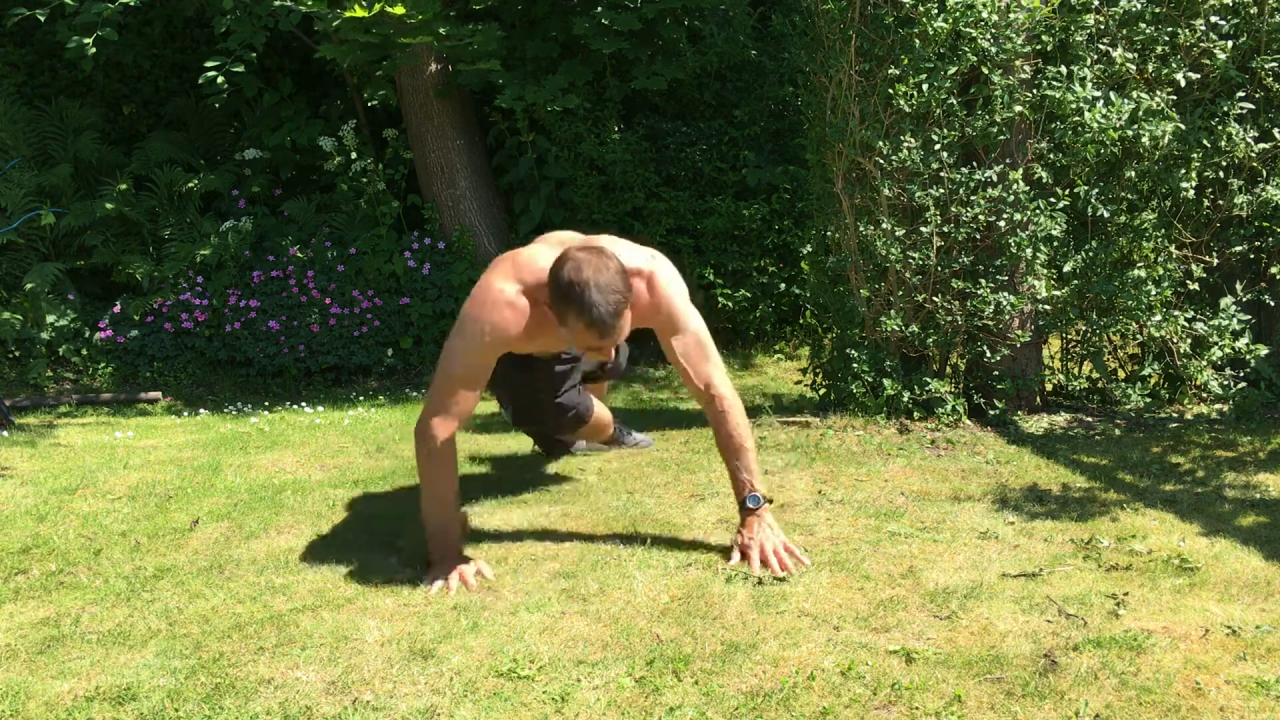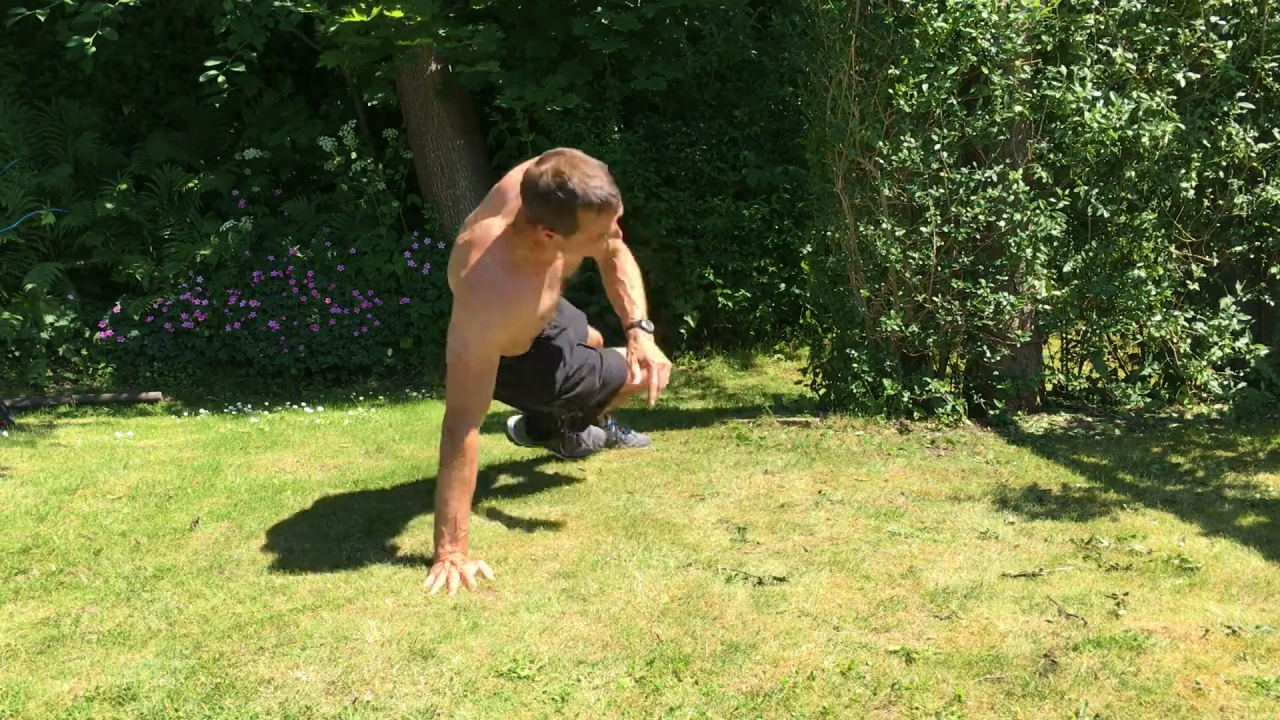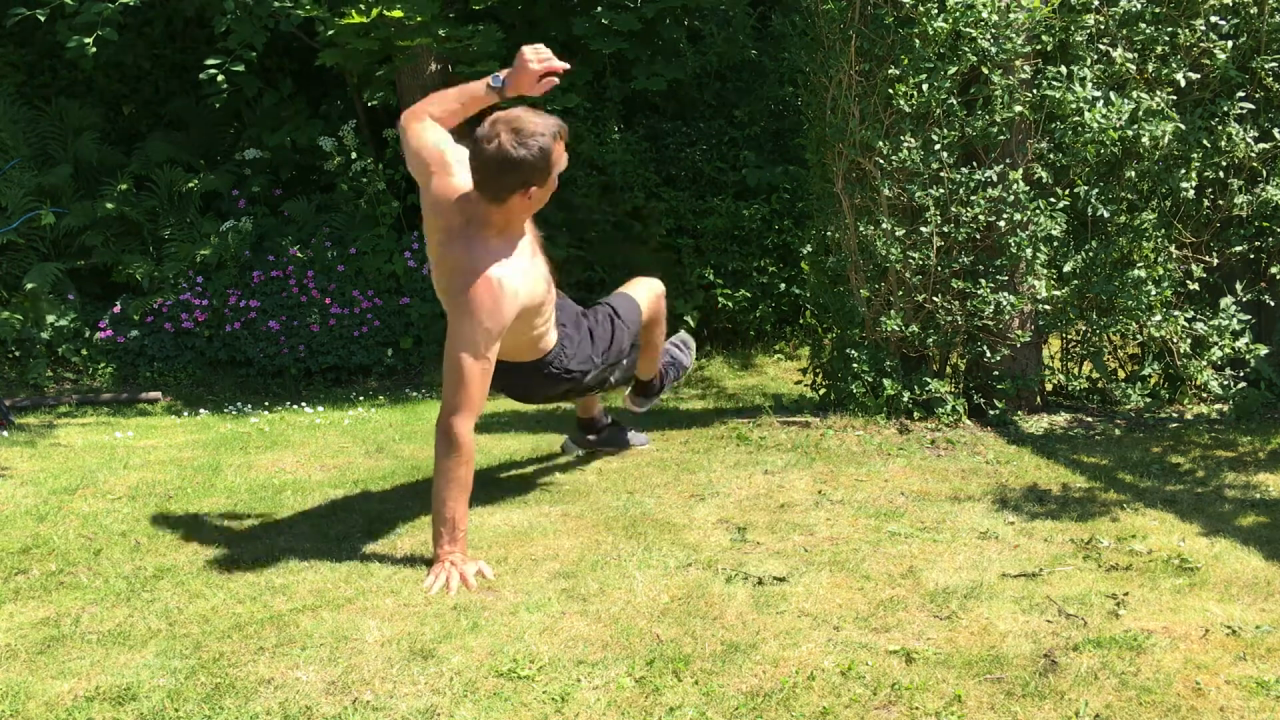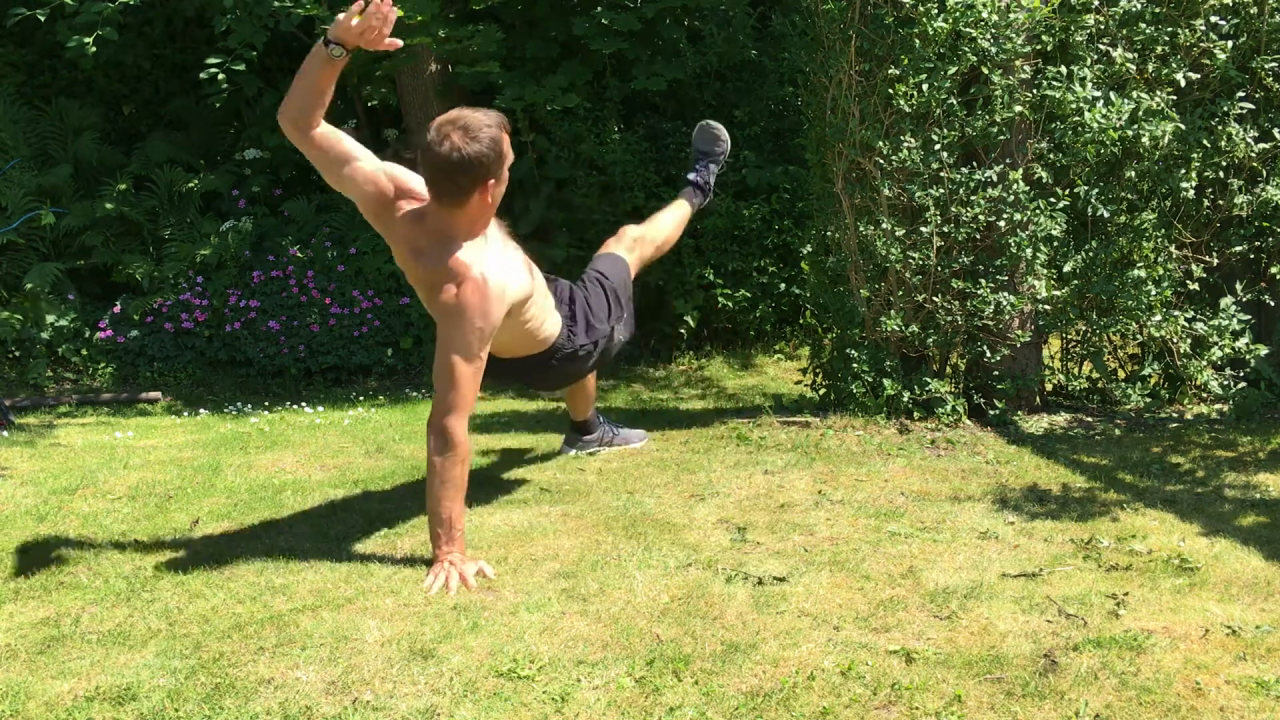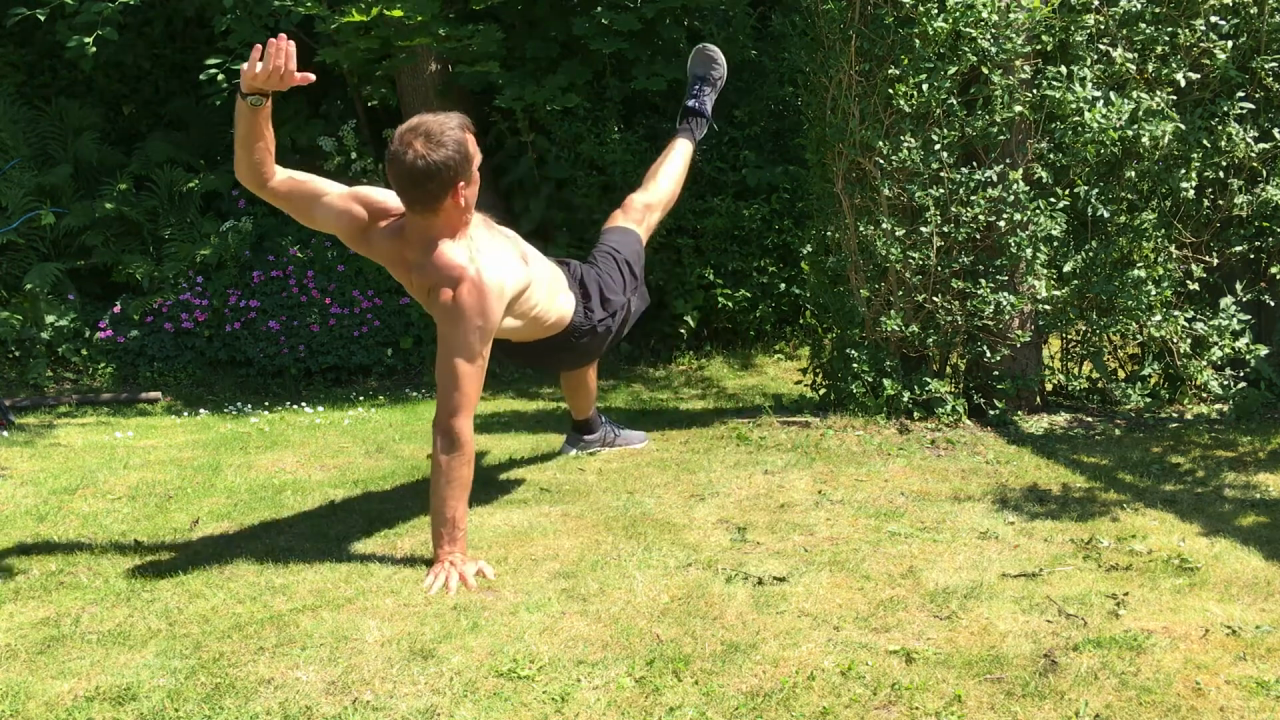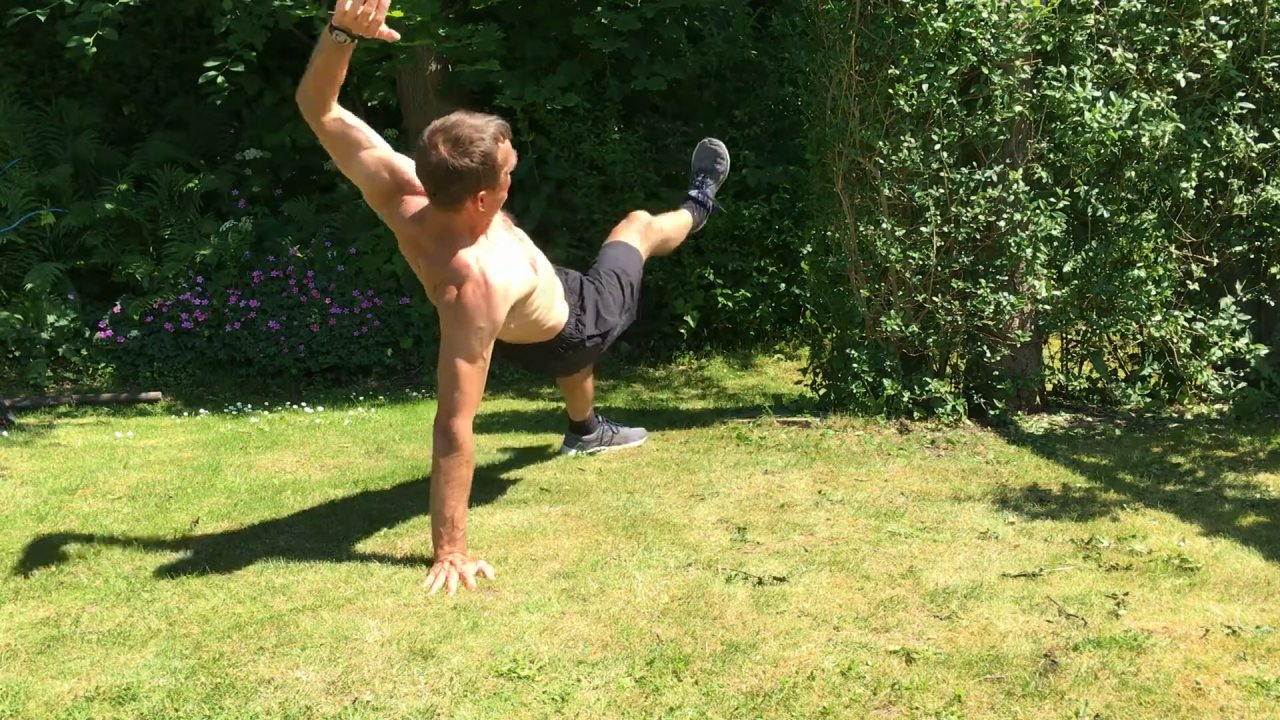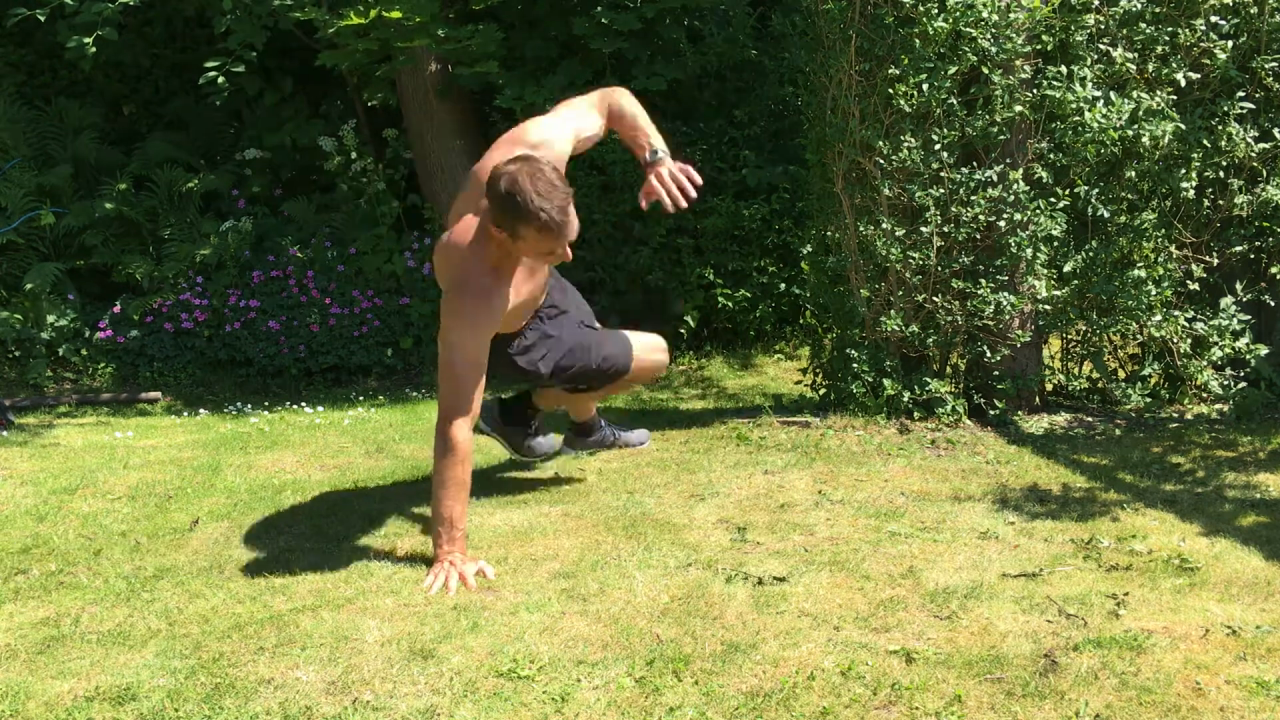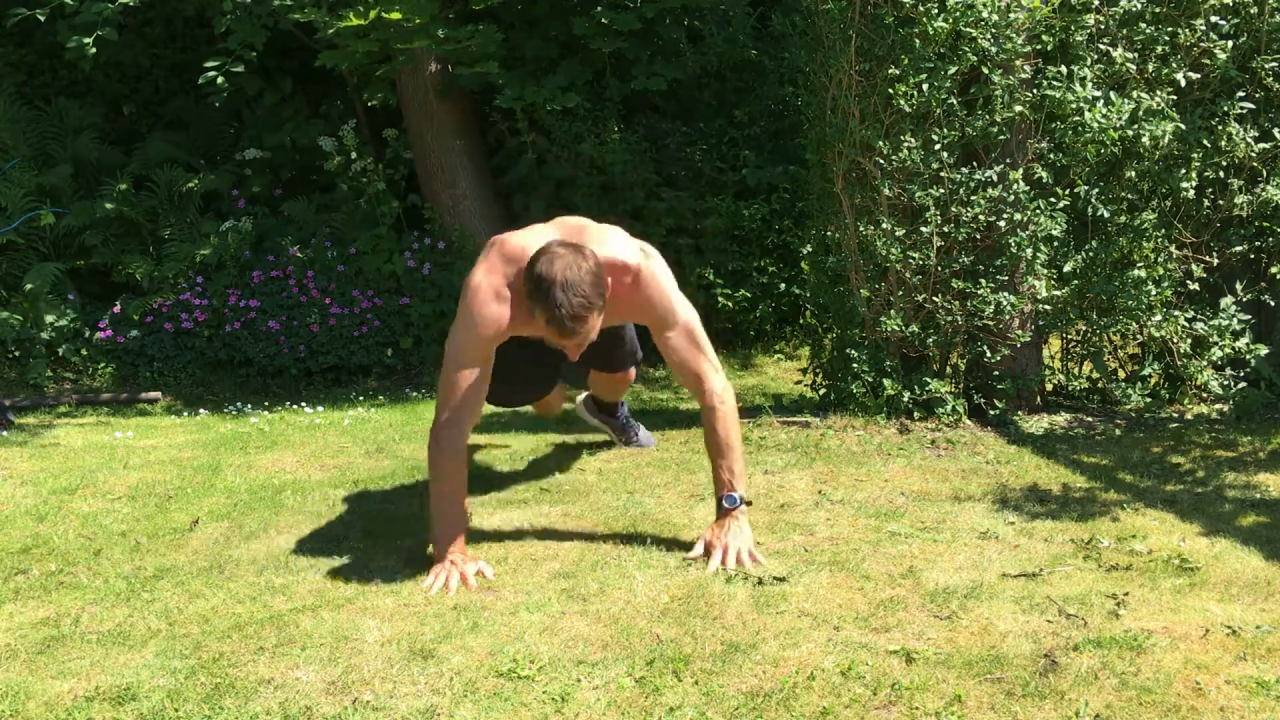
dt=0.3s
person 1, frame 1
left shoulder: (651, 279)
right shoulder: (497, 314)
left elbow: (715, 392)
right elbow: (435, 427)
left wrist: (756, 511)
right wrist: (446, 551)
right hip: (518, 354)
left knee: (597, 381)
person 1, frame 2
left shoulder: (536, 186)
right shoulder: (490, 290)
left elbow: (617, 254)
right elbow: (463, 423)
left wrist: (639, 330)
right wrist: (451, 551)
left hip: (539, 318)
right hip: (517, 364)
left knee: (593, 343)
right knee: (643, 374)
left ankle: (586, 421)
right ankle: (544, 428)
person 1, frame 3
left shoulder: (450, 176)
right shoulder: (489, 288)
left elbow: (416, 117)
right elbow: (456, 426)
left wrist: (502, 82)
right wrist: (450, 551)
left hip: (514, 327)
right hip: (541, 368)
left knee: (589, 320)
right knee: (649, 291)
left ankle: (594, 429)
right ankle: (648, 382)
person 1, frame 4
left shoulder: (396, 197)
right shoulder: (473, 288)
left elbow: (299, 123)
right elbow: (448, 427)
right wrist: (449, 551)
left hip: (516, 348)
right hip: (555, 349)
left knee: (581, 331)
right knee: (631, 242)
left ankle: (587, 429)
right ankle: (696, 189)
person 1, frame 5
left shoulder: (372, 216)
right shoulder: (468, 286)
left elbow: (258, 174)
right elbow: (454, 429)
left wrist: (255, 91)
right wrist: (450, 552)
left hip: (532, 335)
right hip: (580, 314)
right knee: (639, 209)
left ankle: (587, 429)
right ankle: (692, 123)
person 1, frame 6
left shoulder: (402, 194)
right shoulder: (474, 285)
left elbow: (319, 111)
right elbow: (456, 425)
right wrist: (449, 553)
left hip: (516, 337)
right hip: (567, 328)
right knee: (638, 226)
left ankle: (585, 429)
right ankle: (695, 208)
person 1, frame 7
left shoulder: (535, 148)
right shoulder: (474, 289)
left elbow: (614, 101)
right elbow: (455, 426)
left wrist: (655, 156)
right wrist: (450, 551)
left hip: (539, 288)
right hip: (513, 340)
left knee: (583, 337)
right knee: (653, 356)
left ankle: (586, 429)
right ankle: (521, 414)
person 1, frame 8
left shoulder: (636, 272)
right shoulder: (491, 302)
left elbow: (713, 389)
right elbow: (450, 428)
left wrist: (731, 512)
right wrist: (450, 549)
left knee: (616, 380)
right knee: (547, 402)
left ankle: (605, 408)
